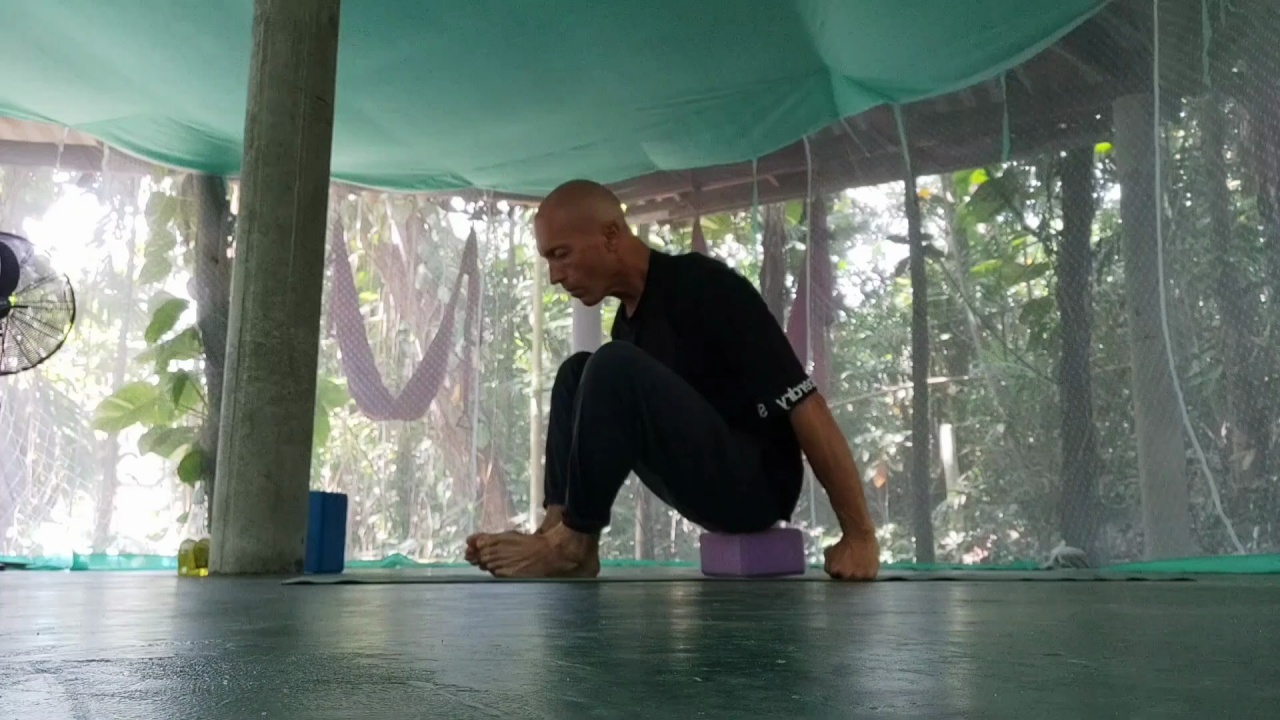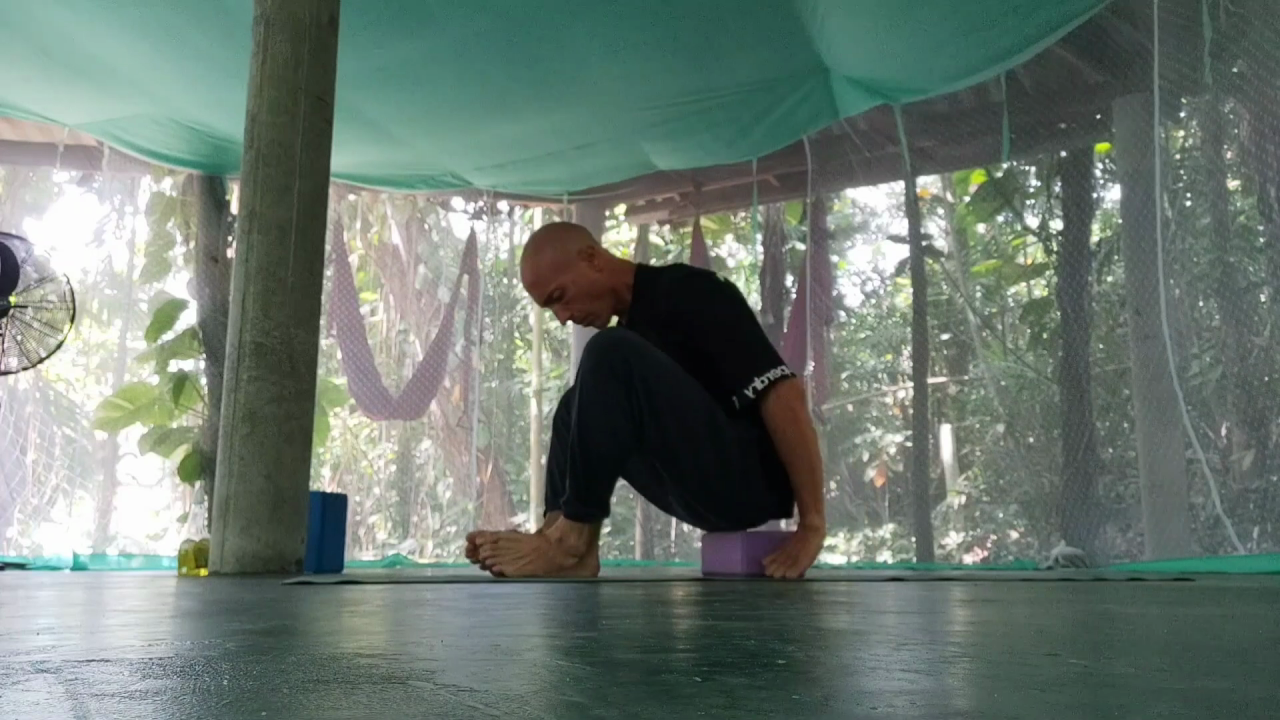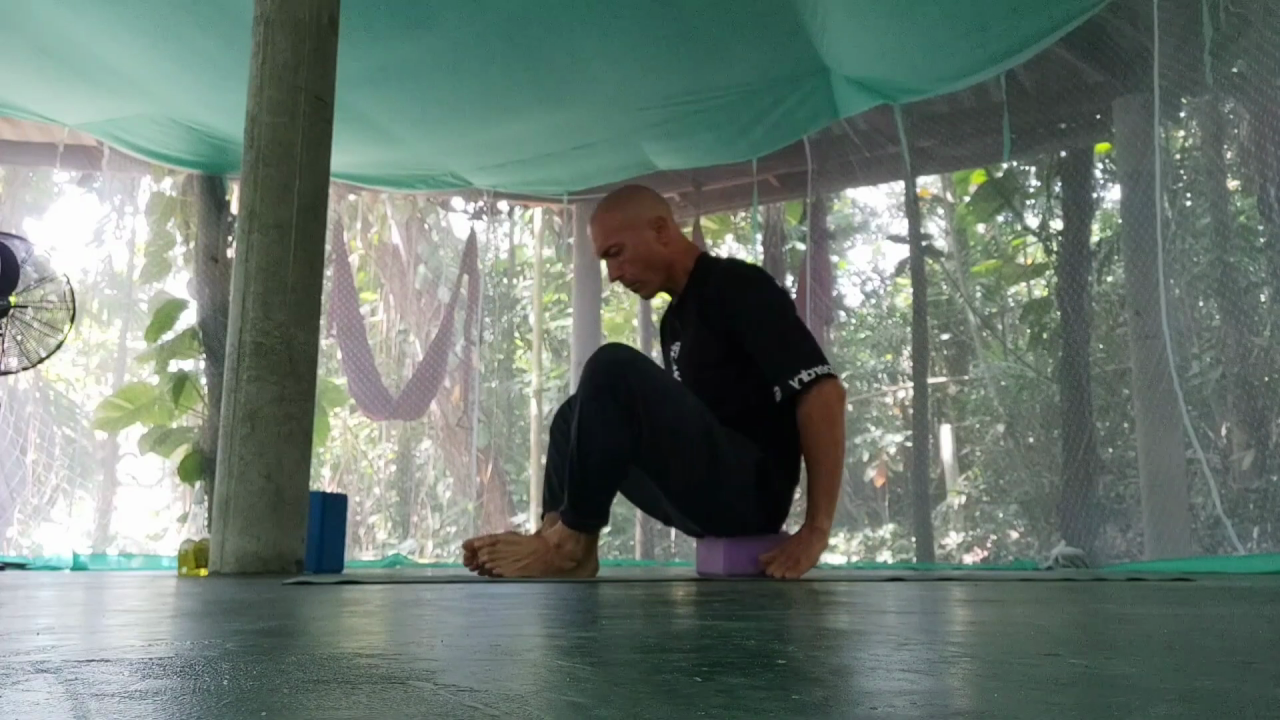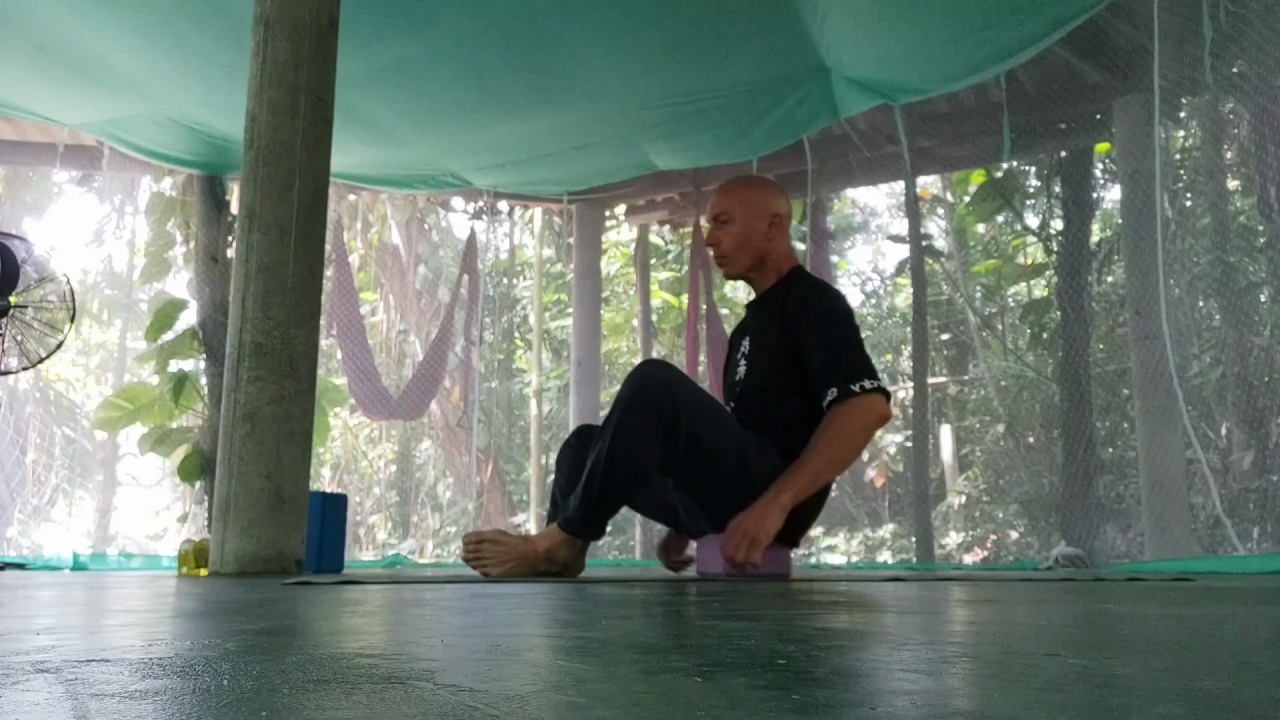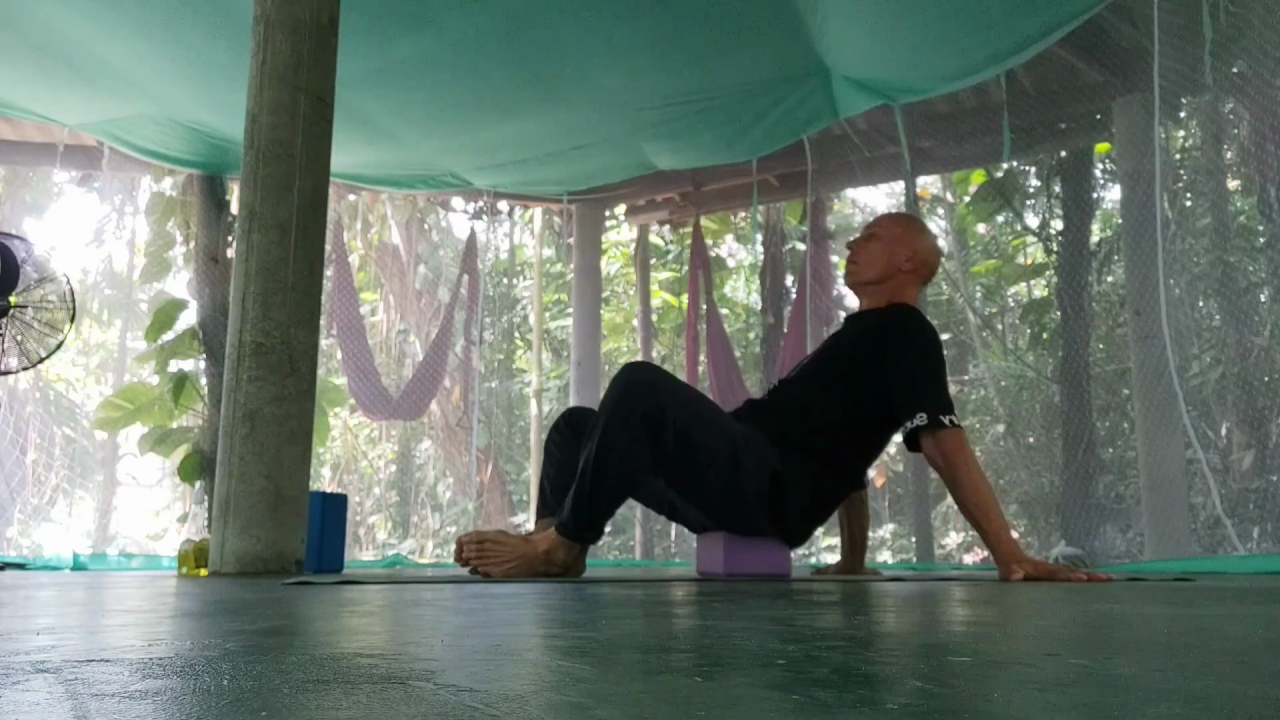
dt=1s
person 1, frame 1
left shoulder: (705, 290)
right shoulder: (626, 322)
left elbow: (804, 405)
left wrist: (859, 535)
left hip: (756, 486)
right hip: (704, 486)
left knee: (615, 369)
right knee: (578, 374)
left ankle: (572, 543)
right ankle: (560, 527)
person 1, frame 2
left shoulder: (686, 294)
right shoulder: (633, 320)
left elbow: (783, 392)
left wrist: (812, 526)
left hip: (750, 485)
right hip: (705, 491)
left knee: (610, 356)
right knee: (581, 404)
left ankle: (572, 538)
right ankle: (560, 533)
person 1, frame 3
left shoulder: (739, 288)
right shoulder: (674, 321)
left elbow: (822, 392)
left wrist: (816, 530)
left hip: (750, 491)
right hip: (703, 494)
left knee: (613, 368)
right knee: (578, 413)
left ankle: (573, 541)
right ankle: (556, 533)
person 1, frame 4
left shoulder: (814, 303)
right shoulder: (752, 324)
left elbow: (867, 407)
left wrist: (775, 504)
right wrist: (686, 523)
left hip: (770, 492)
right hip: (729, 492)
left knee: (654, 383)
right knee: (586, 441)
left ankle: (564, 541)
right ankle: (559, 550)
person 1, frame 5
left shoulder: (906, 334)
right shoulder: (861, 334)
left elbow: (944, 443)
right elbow: (845, 451)
left wrist: (1009, 555)
right wrist: (853, 561)
left hip: (769, 490)
right hip: (733, 484)
left knee: (639, 385)
right knee: (574, 428)
left ankle: (562, 544)
right ankle: (550, 560)
